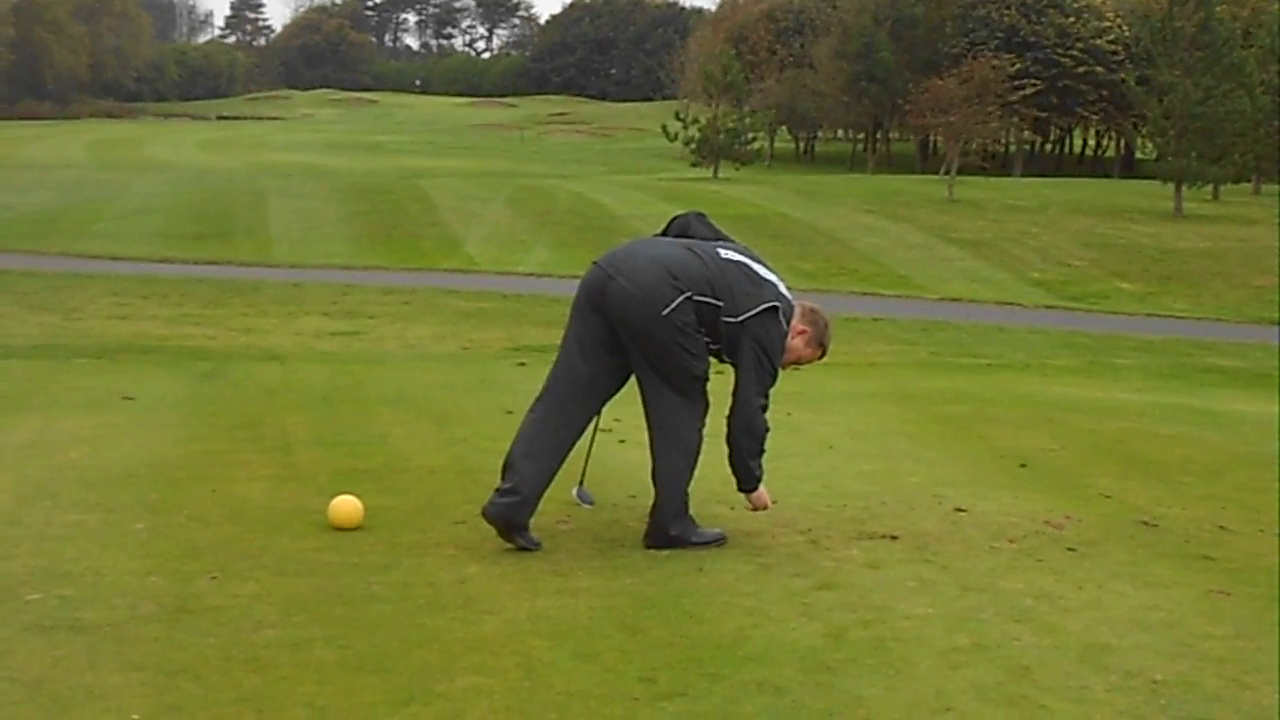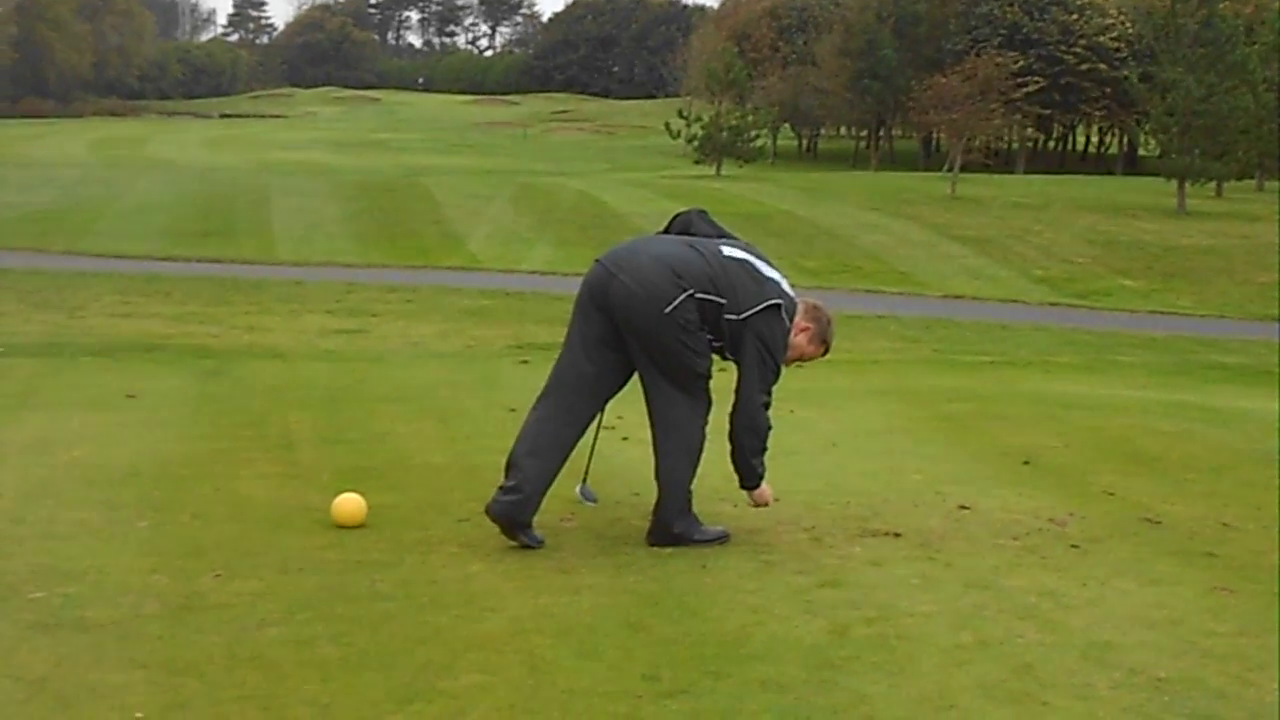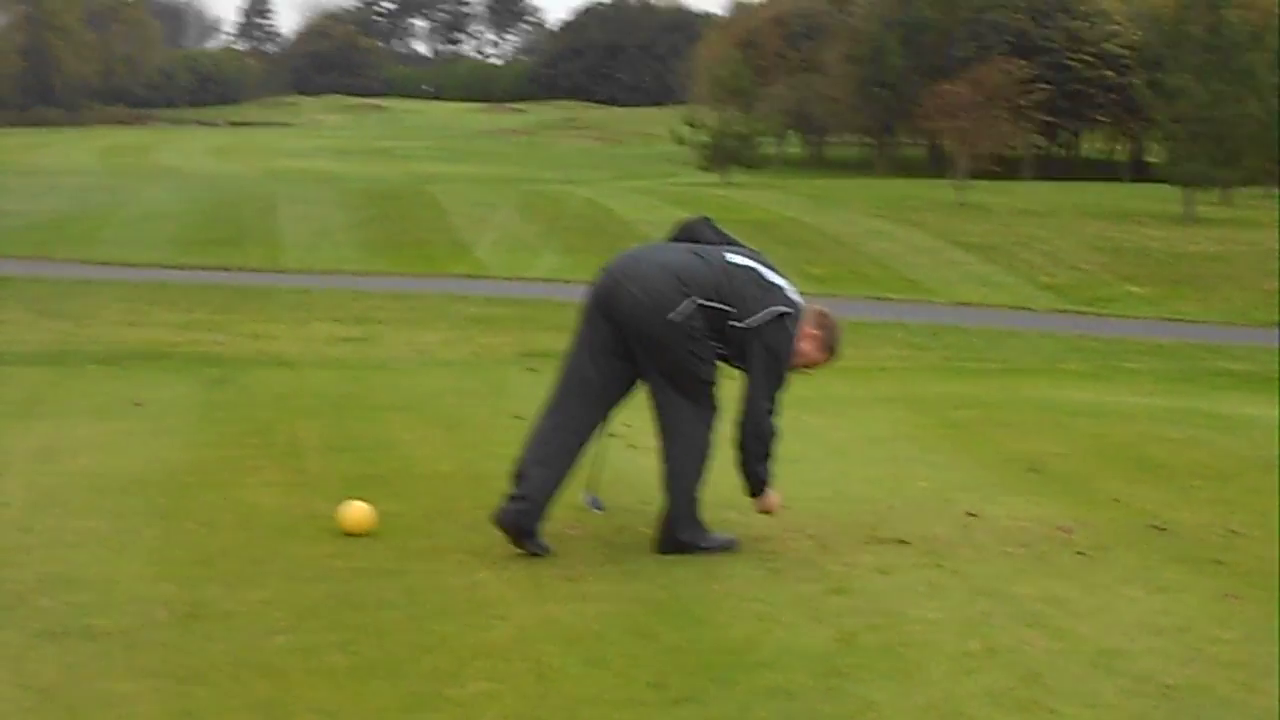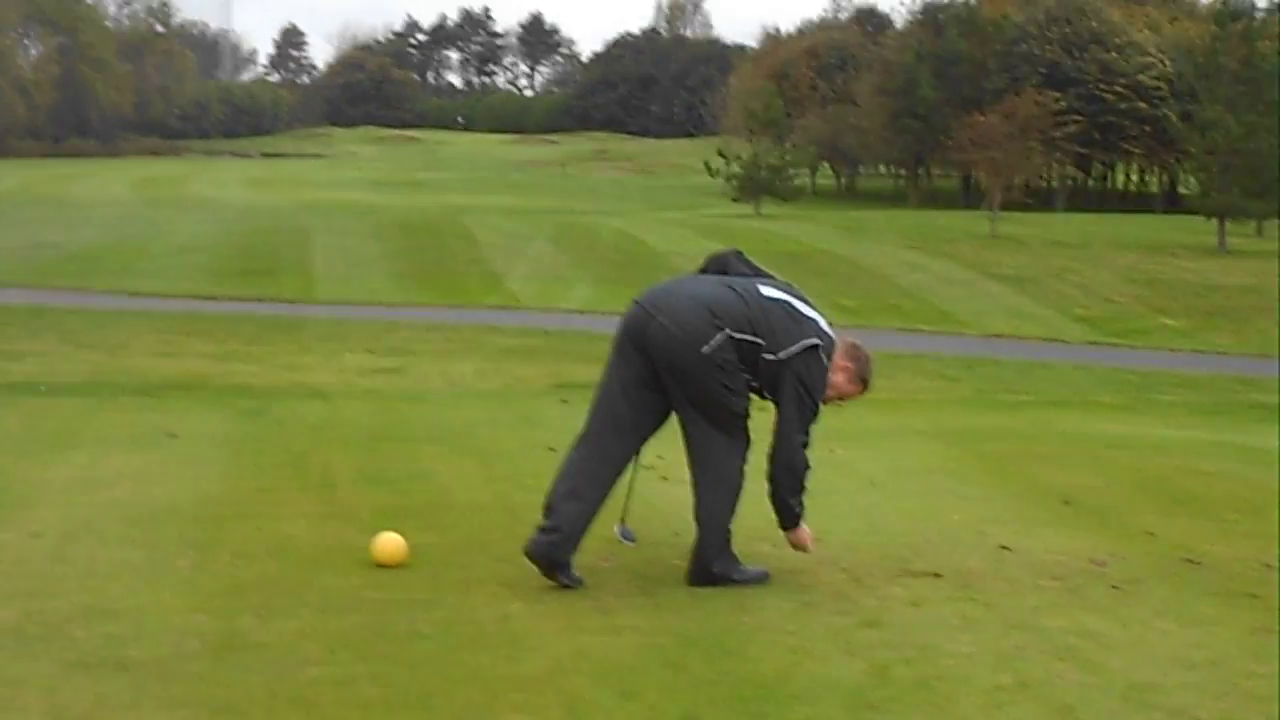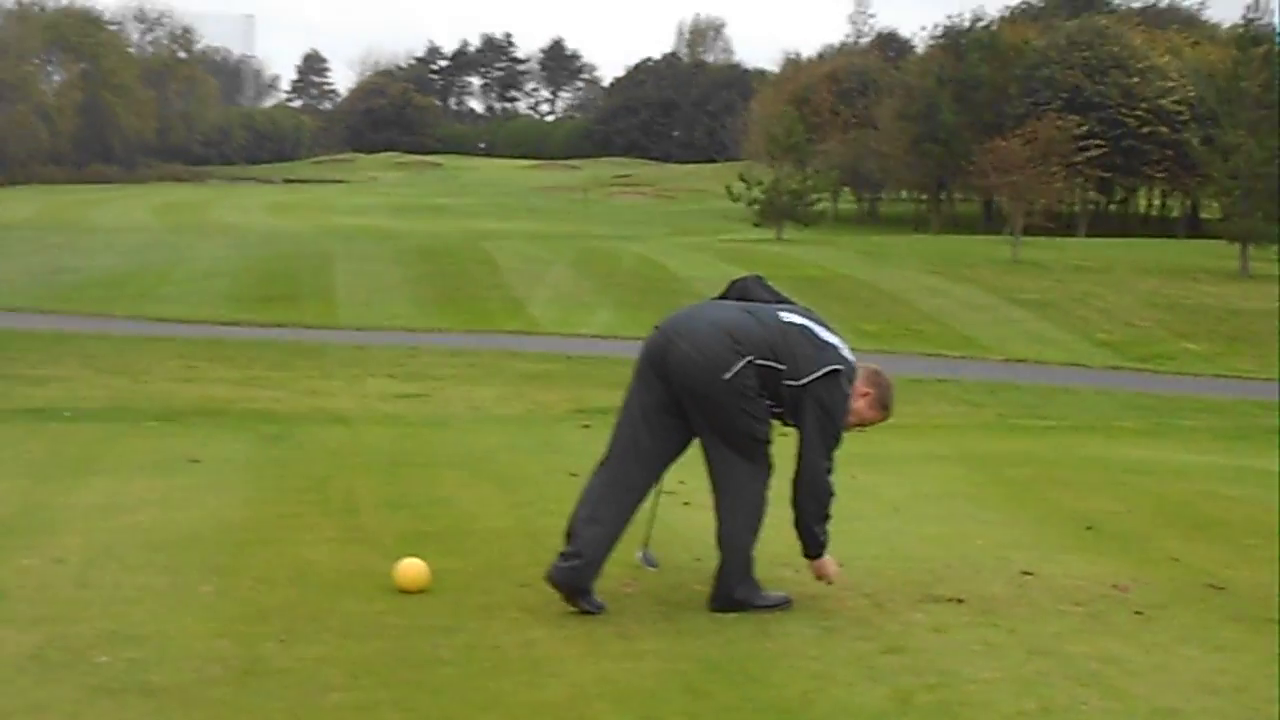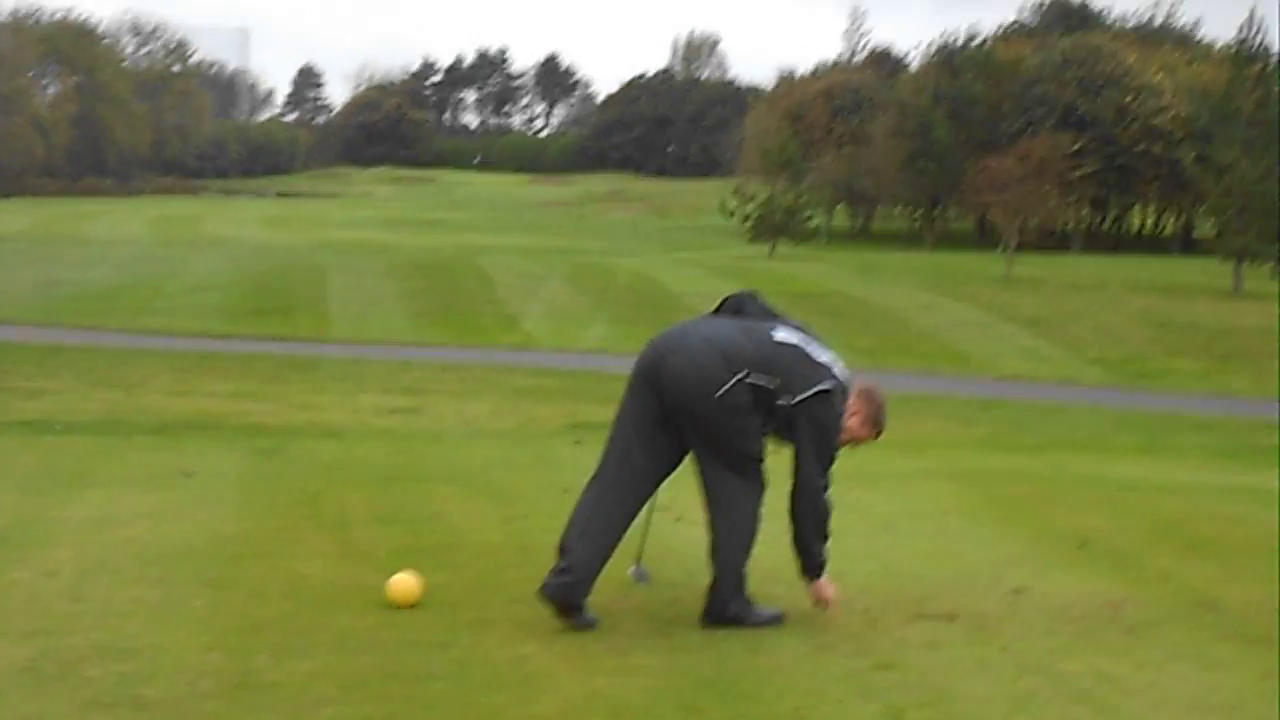
dt=0.1s
person 1, frame 1
left shoulder: (750, 275)
right shoulder: (769, 322)
left elbow: (689, 223)
right elbow: (748, 409)
right wrist: (750, 483)
left hip: (608, 272)
right hip: (655, 297)
left knee: (566, 400)
right knee: (682, 408)
left ankle: (510, 505)
right ankle: (670, 525)
person 1, frame 2
left shoulder: (754, 274)
right shoulder: (772, 319)
left elbow: (691, 220)
right elbow: (751, 406)
right wrist: (752, 480)
left hip: (610, 269)
right hip: (658, 296)
left knee: (568, 397)
right knee: (685, 405)
left ankle: (513, 503)
right ankle: (674, 522)
person 1, frame 3
left shoulder: (759, 276)
right shoulder: (778, 325)
left elbow: (697, 228)
right elbow: (757, 412)
right wrist: (759, 488)
left hip: (618, 278)
right hip: (663, 303)
left knee: (575, 405)
right knee: (691, 414)
left ankle: (521, 511)
right ankle: (681, 530)
person 1, frame 4
left shoulder: (793, 312)
right shoulder: (810, 358)
left elbow: (728, 260)
right elbow: (789, 445)
right wrist: (792, 522)
left hip: (649, 310)
right hip: (696, 335)
left knee: (607, 437)
right knee: (725, 445)
left ankle: (553, 543)
right ankle: (713, 561)
person 1, frame 5
left shoulder: (810, 332)
right shoulder: (832, 384)
left elbow: (748, 287)
right elbow: (813, 472)
right wrist: (817, 552)
left hip: (671, 336)
right hip: (717, 361)
left knee: (628, 463)
right knee: (746, 470)
left ankle: (573, 569)
right ankle: (735, 588)
person 1, frame 6
left shoulder: (804, 349)
right shoulder: (825, 401)
left elbow: (742, 303)
right elbow: (809, 491)
right wrist: (815, 573)
left hip: (663, 351)
right hip: (711, 378)
left knee: (620, 479)
right knee: (739, 486)
left ankle: (567, 584)
right ankle: (728, 603)
